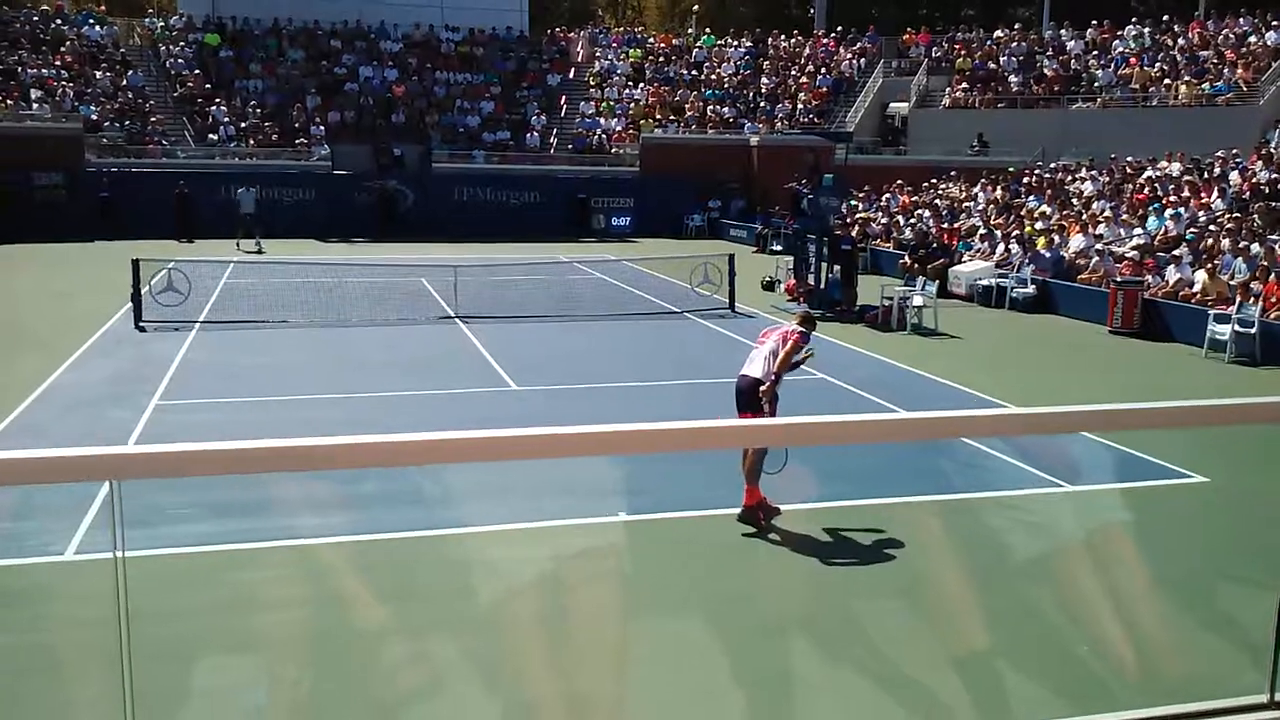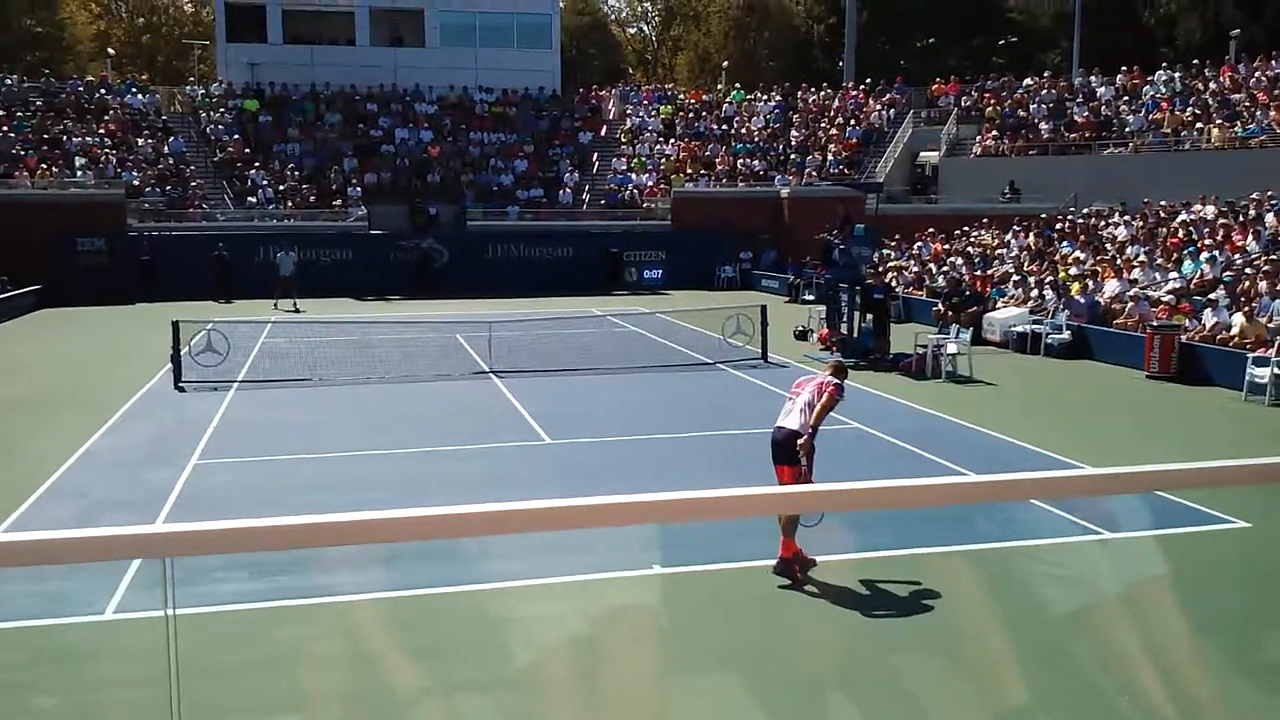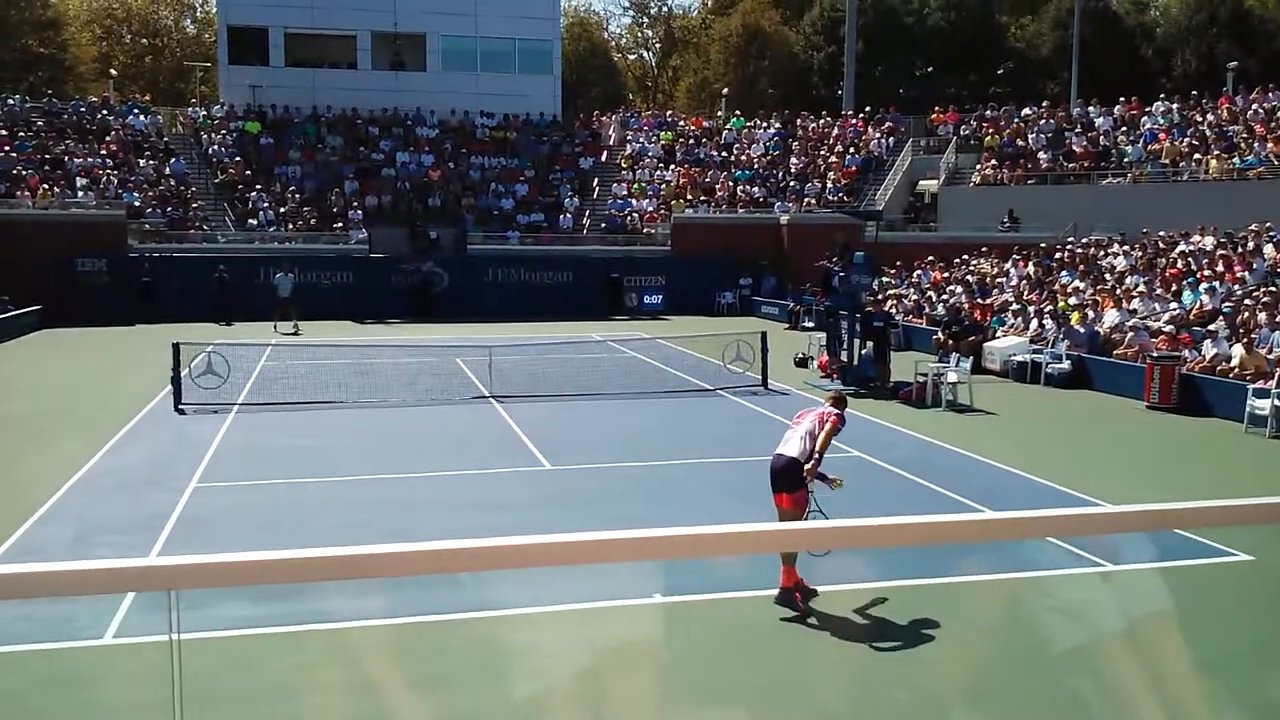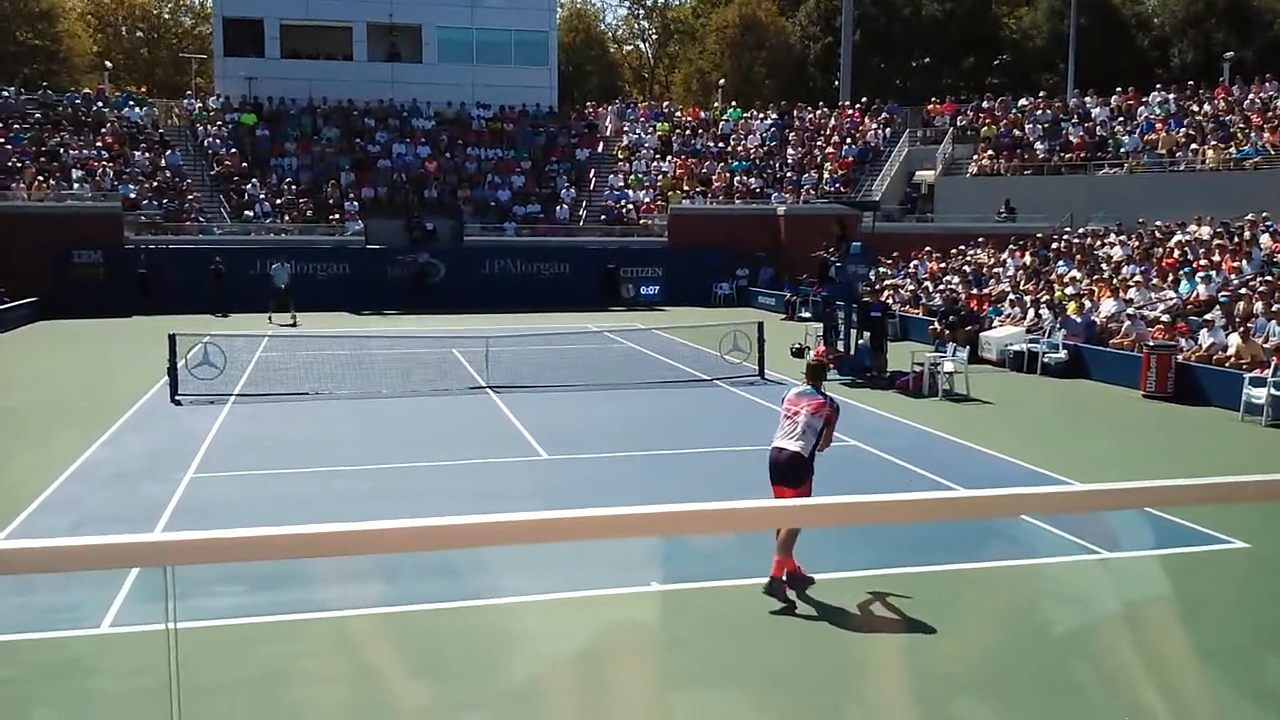
dt=1s
person 1, frame 1
left shoulder: (772, 330)
right shoulder: (801, 332)
right elbow: (785, 355)
left wrist: (801, 361)
right wrist: (773, 383)
left hip: (743, 381)
right hip: (759, 386)
left knee: (751, 444)
right knee: (759, 447)
left ankle: (755, 500)
right ankle: (749, 507)
person 1, frame 2
left shoulder: (803, 381)
right shoulder: (835, 384)
right elbow: (821, 407)
left wrist: (831, 407)
right wrist: (810, 435)
left hip: (779, 433)
right hip: (797, 438)
left ankle: (792, 552)
right ankle: (785, 559)
person 1, frame 3
left shoulder: (805, 413)
right shoulder: (836, 415)
right elbow: (826, 434)
left wrist: (823, 477)
right wrist: (816, 461)
left hip: (777, 462)
right hip: (794, 466)
left ankle: (793, 582)
right ankle: (786, 589)
person 1, frame 4
left shoulder: (790, 394)
right shoulder: (830, 405)
right elbow: (826, 441)
right wrist: (817, 446)
left hip: (776, 453)
right hip: (797, 459)
left ankle: (792, 571)
right ankle: (776, 578)
